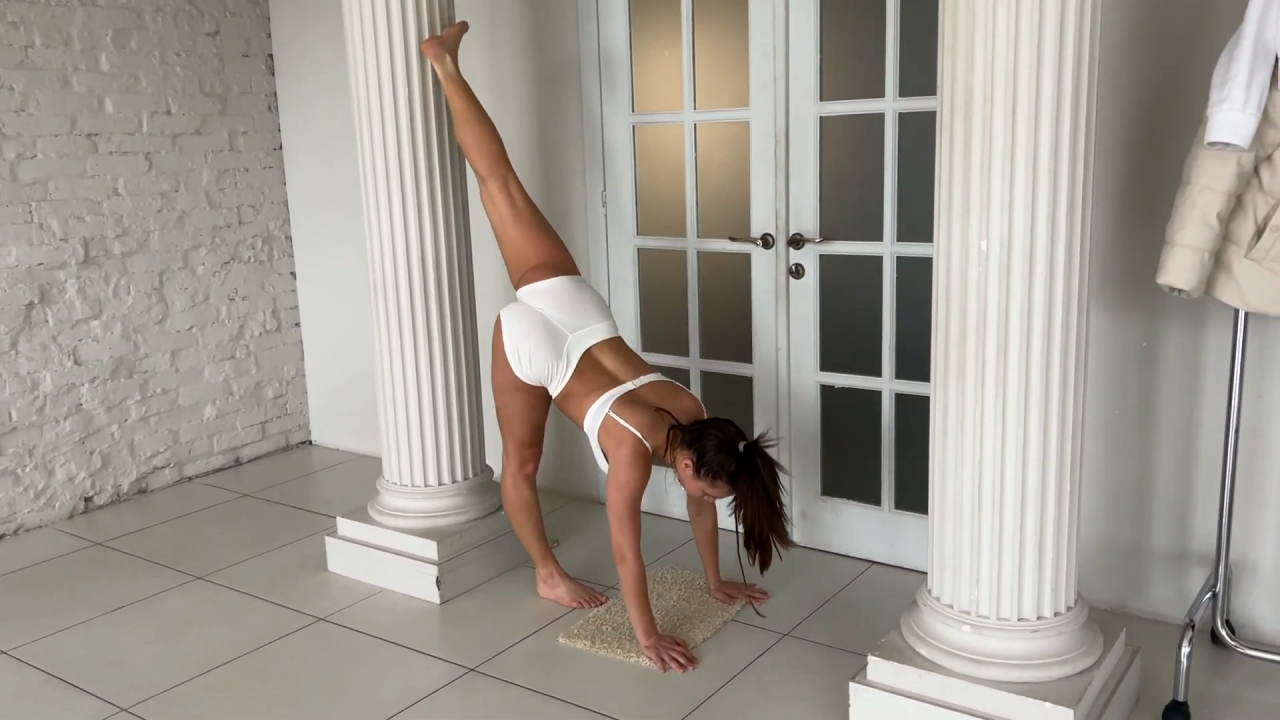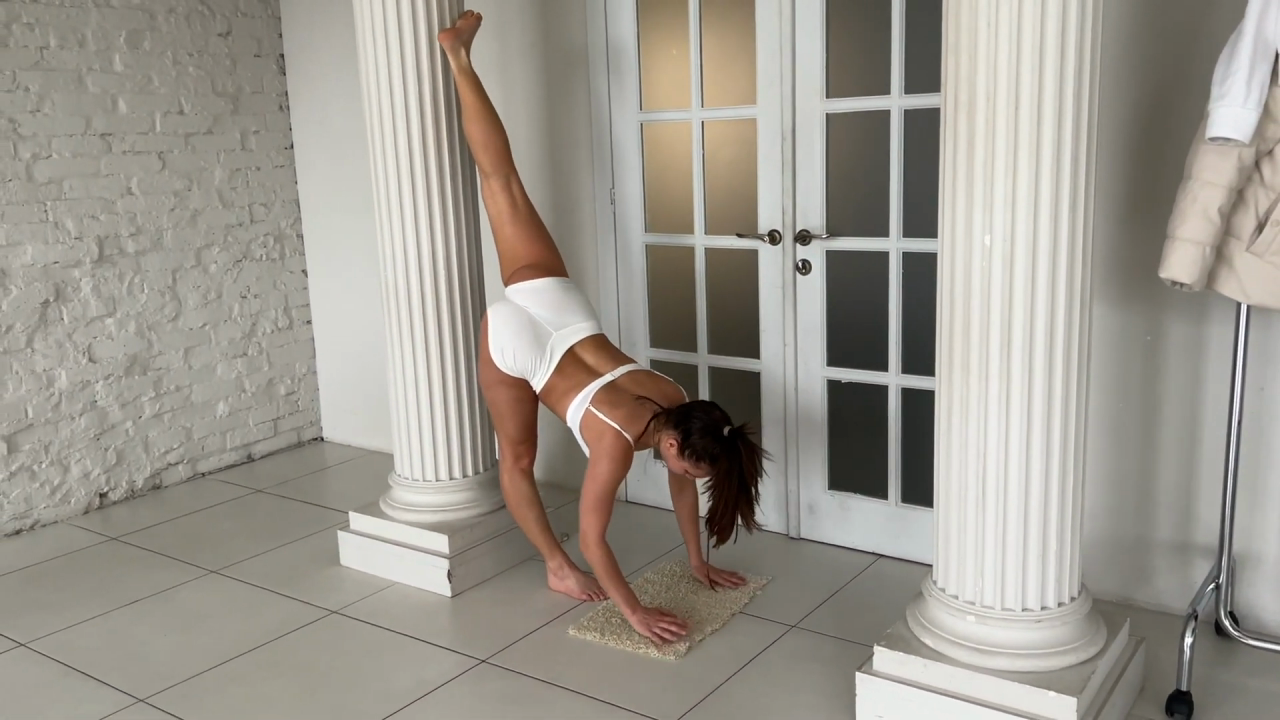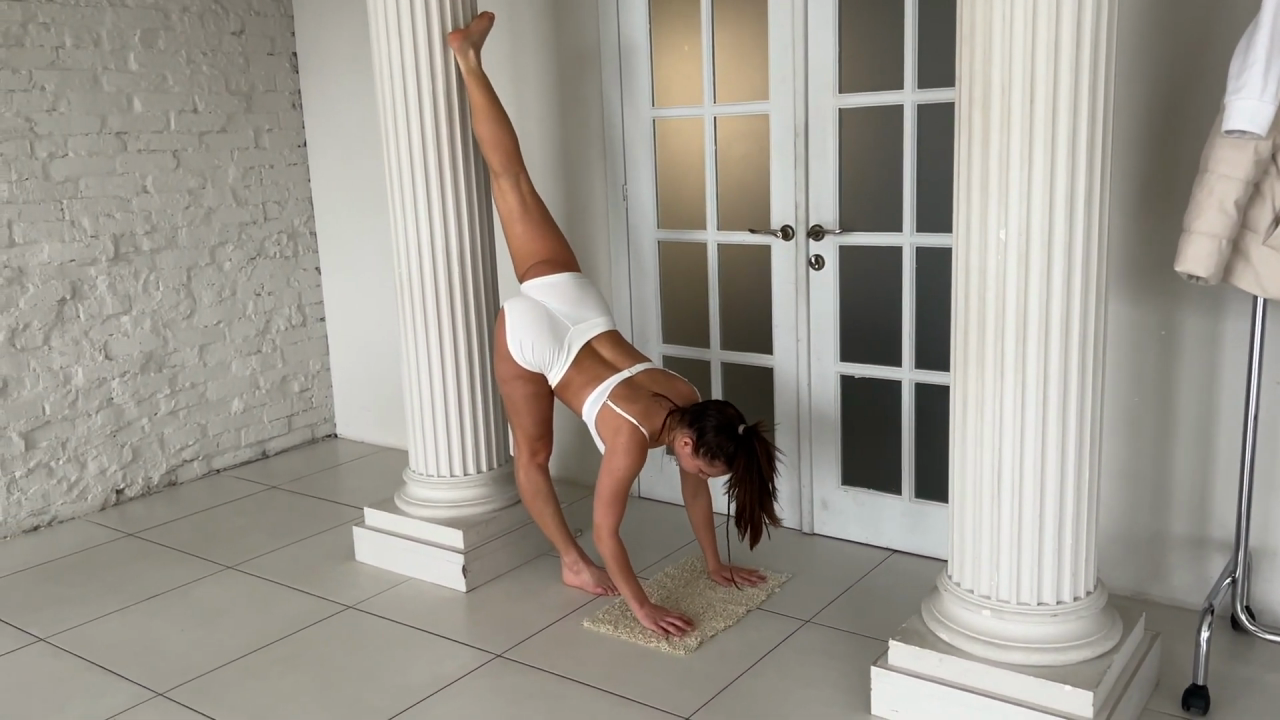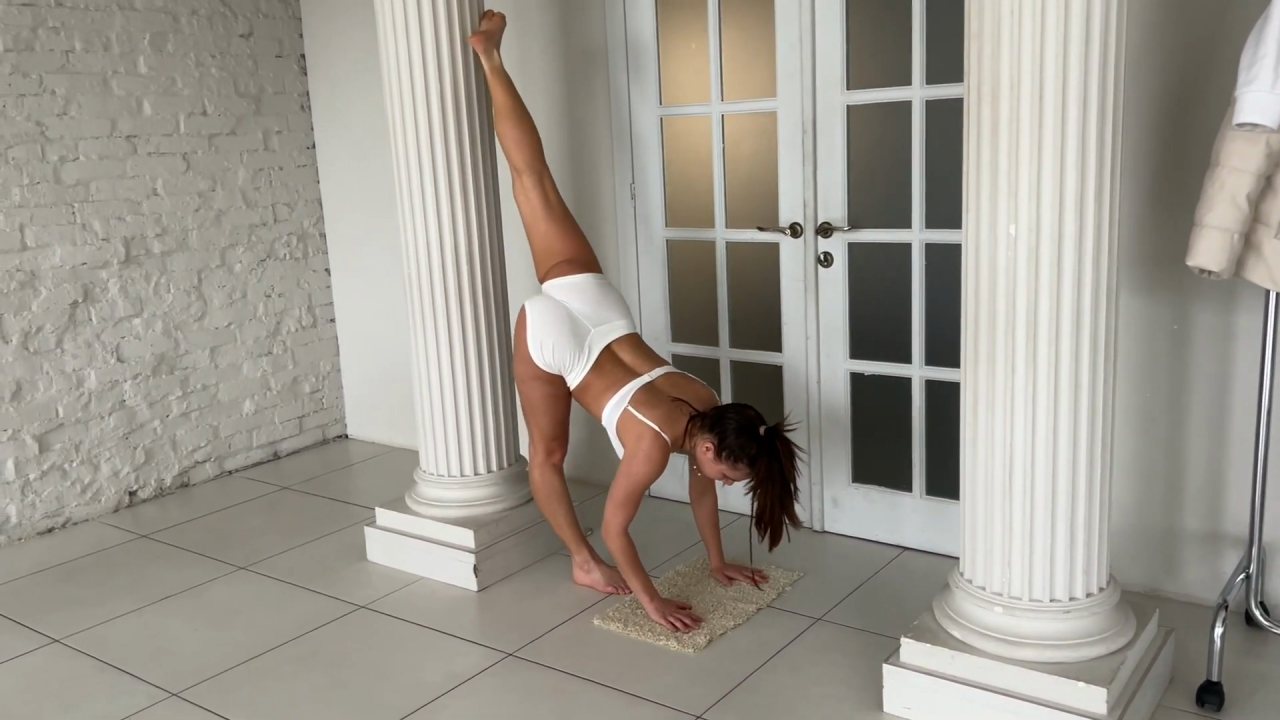
dt=0.5s
person 1, frame 1
left shoulder: (694, 424)
right shoulder: (635, 450)
left elbow: (700, 510)
right elbow: (626, 553)
left wrist: (716, 582)
right wrist: (648, 638)
left hip: (569, 304)
right hip: (533, 340)
left knee: (502, 184)
right knee: (521, 463)
left ankle: (448, 65)
person 1, frame 2
left shoulder: (678, 410)
right shoulder: (617, 440)
left elbow: (681, 488)
right elbow: (593, 534)
left wrist: (698, 563)
right wrist: (634, 612)
left hip: (550, 301)
right hip: (515, 335)
left knee: (503, 180)
right knee: (517, 459)
left ankle: (461, 55)
person 1, frame 3
left shoulder: (690, 408)
right shoulder: (633, 436)
left elbow: (694, 491)
right elbow: (606, 530)
left wrist: (716, 564)
right wrist: (643, 607)
left hip: (567, 297)
right hip: (531, 330)
left knee: (513, 179)
right knee: (533, 454)
left ankle: (470, 57)
person 1, frame 4
left shoulder: (710, 413)
right shoulder: (655, 443)
left elbow: (700, 489)
right elbow: (615, 527)
left wrist: (719, 563)
right wrist: (653, 603)
left hip: (585, 297)
right hip: (552, 331)
left knee: (534, 177)
right knee: (547, 454)
left ankle: (491, 54)
